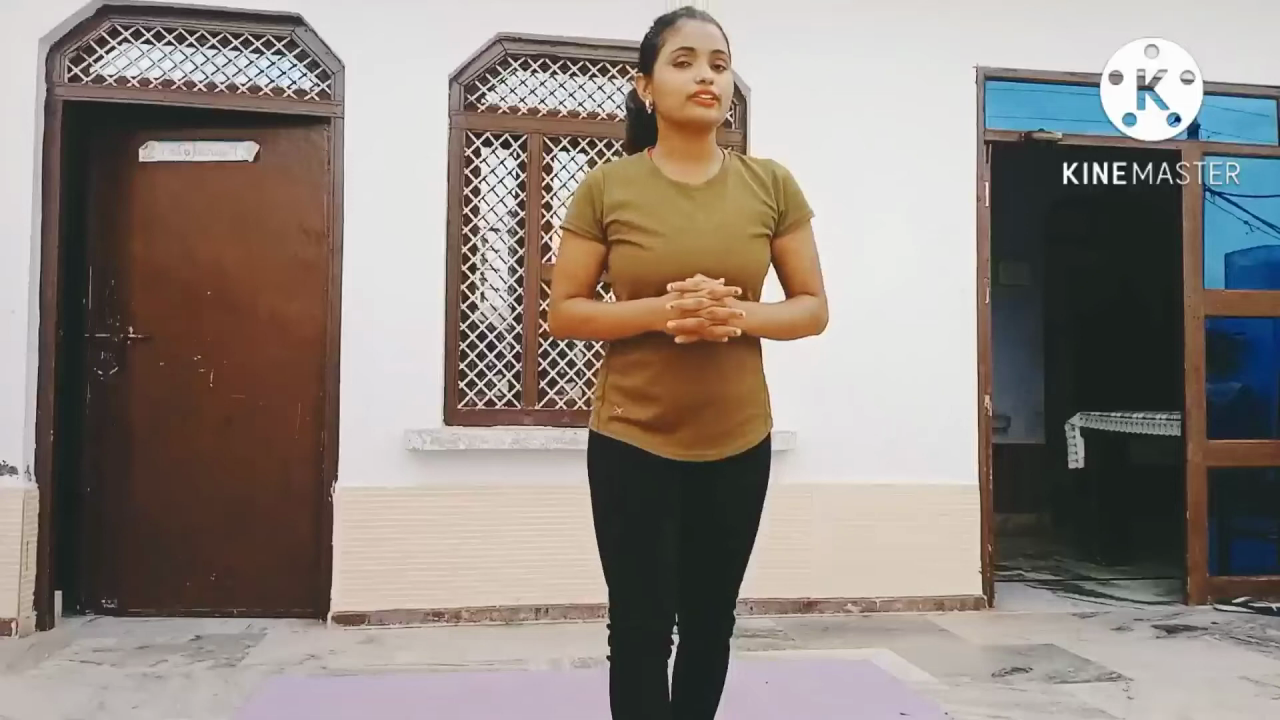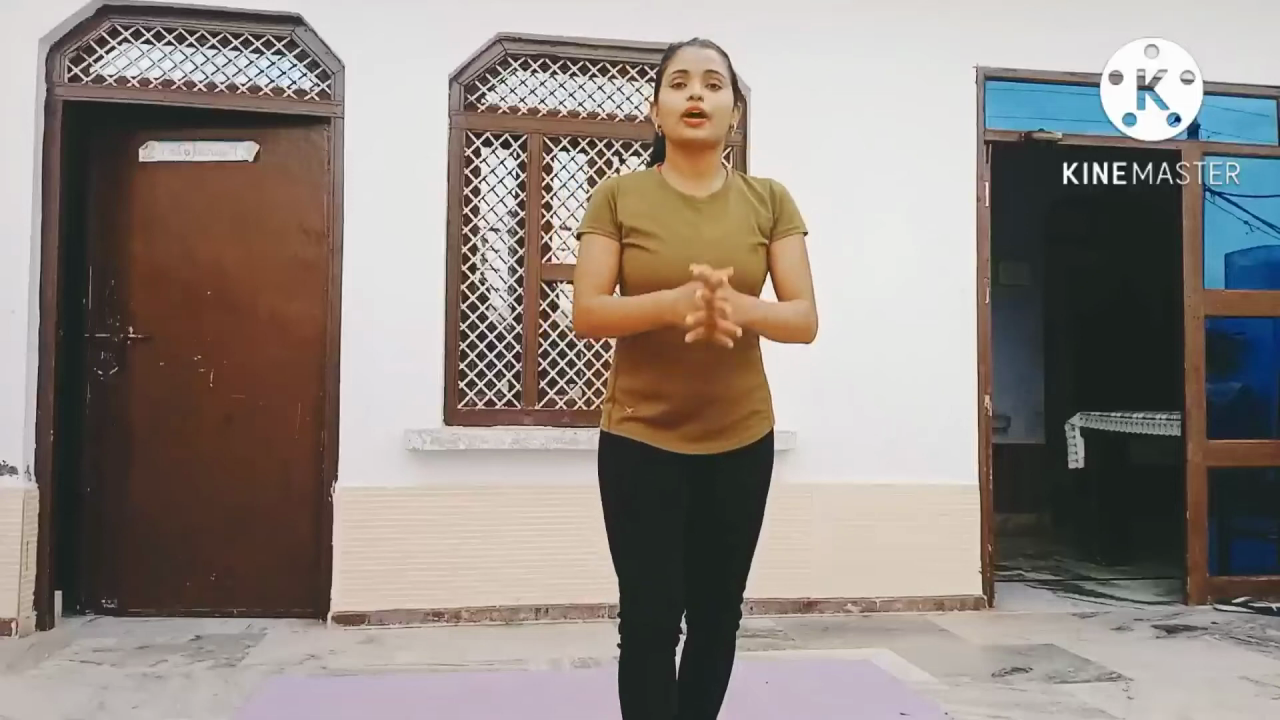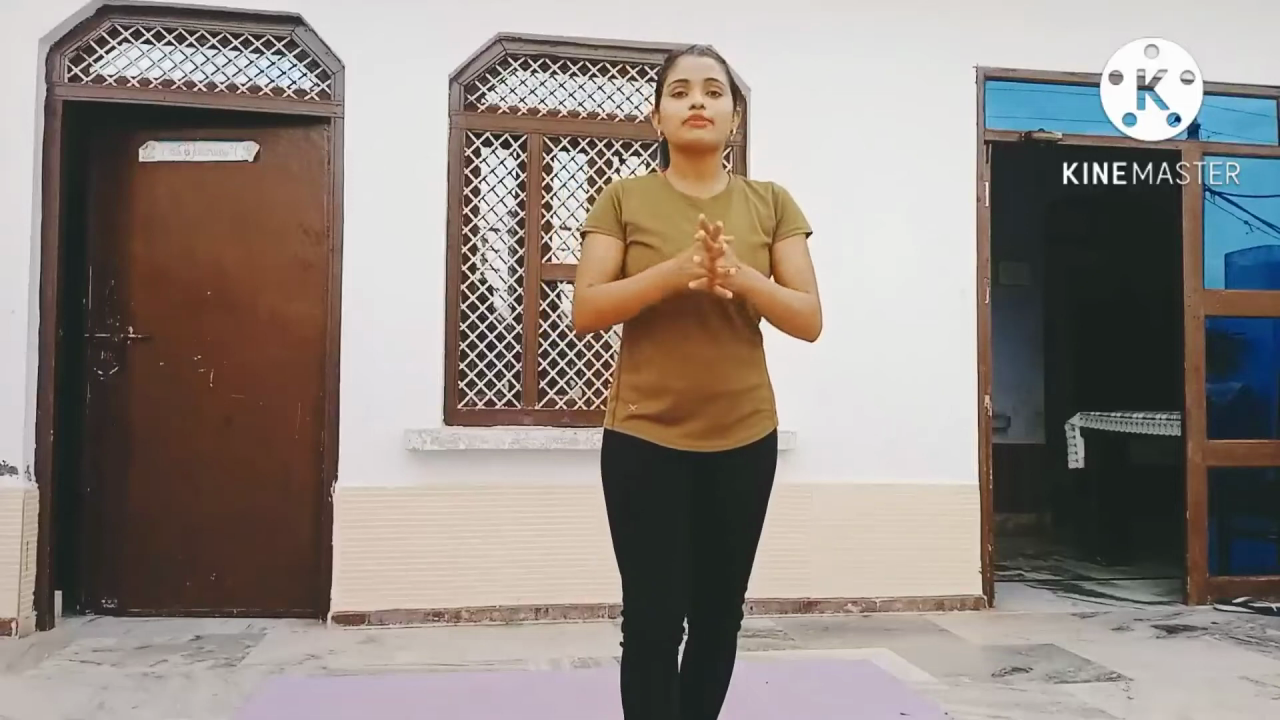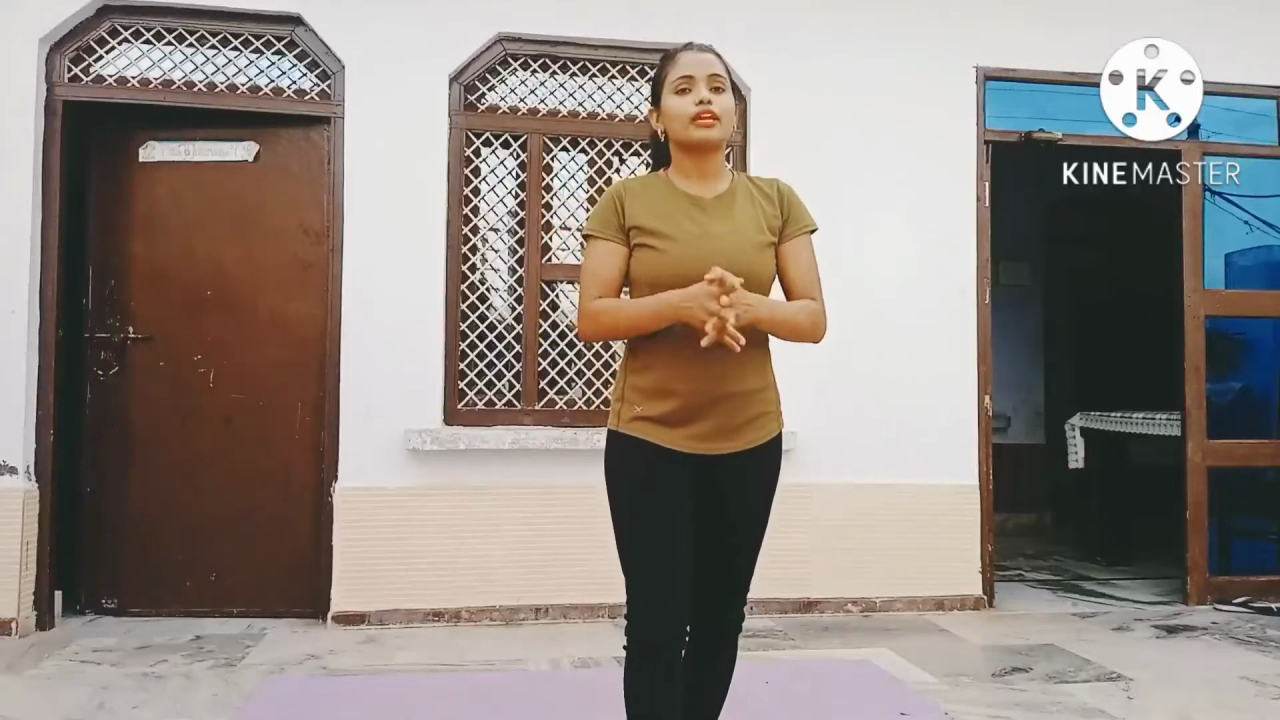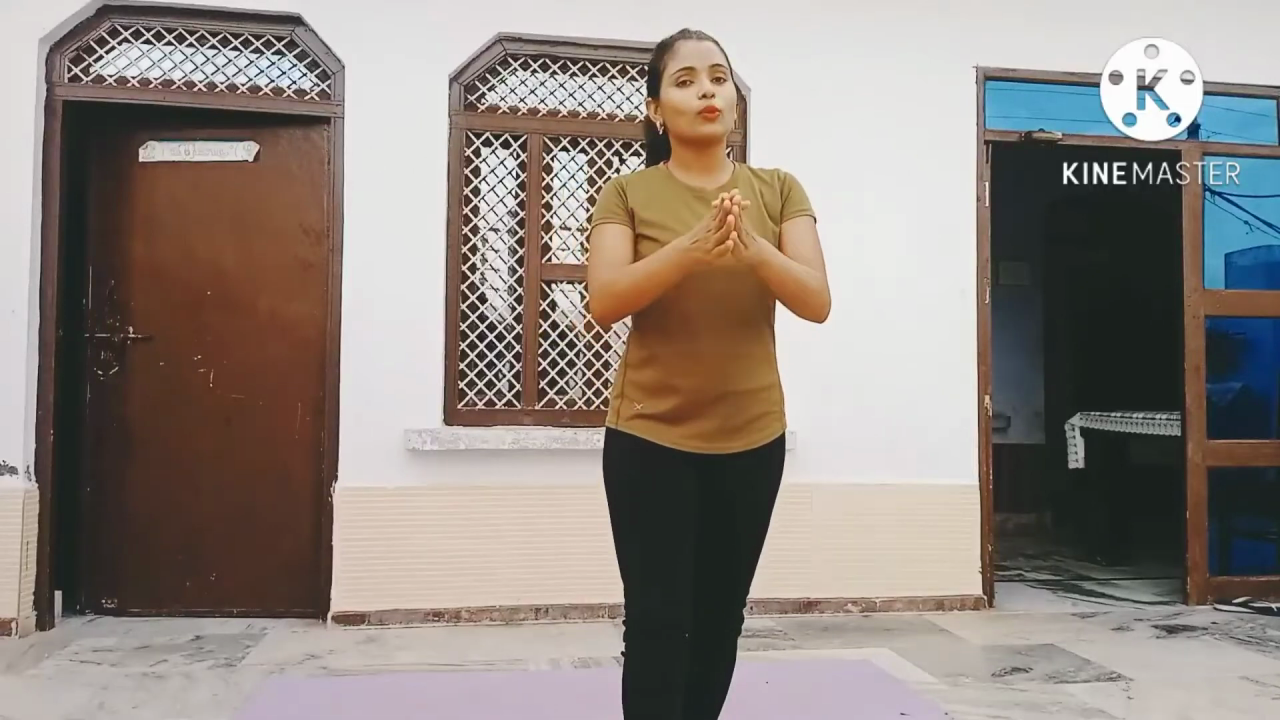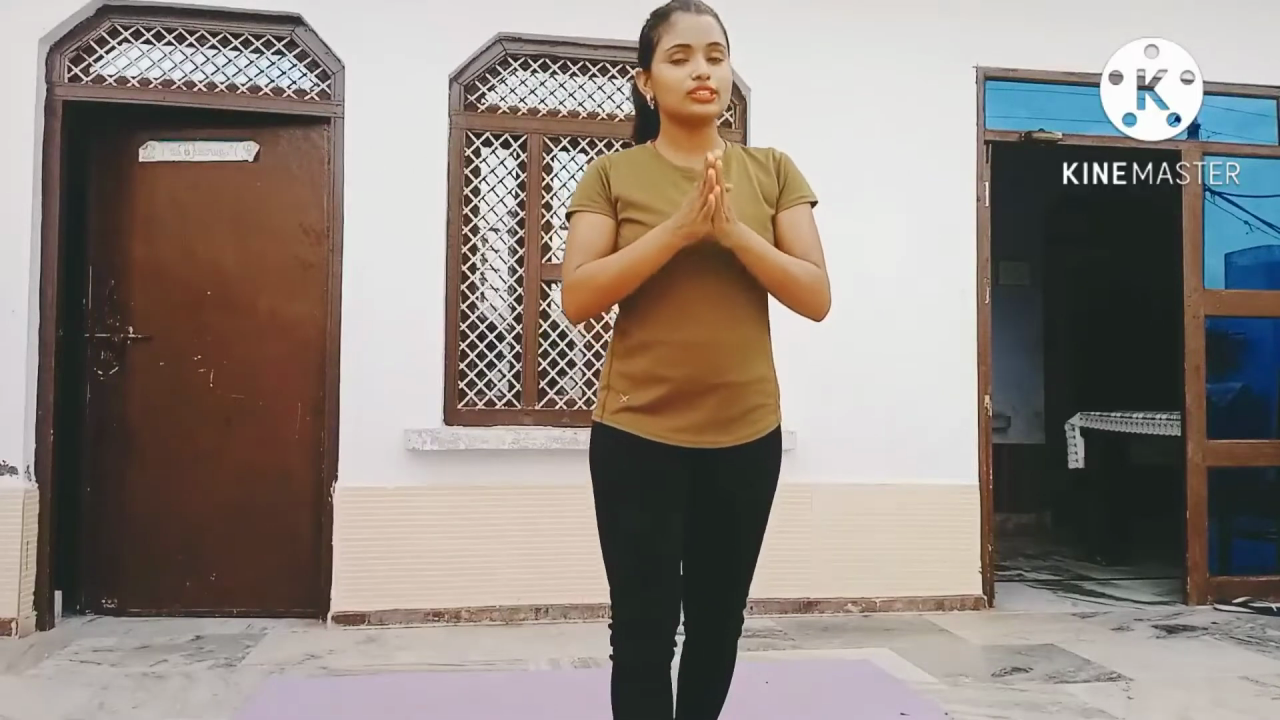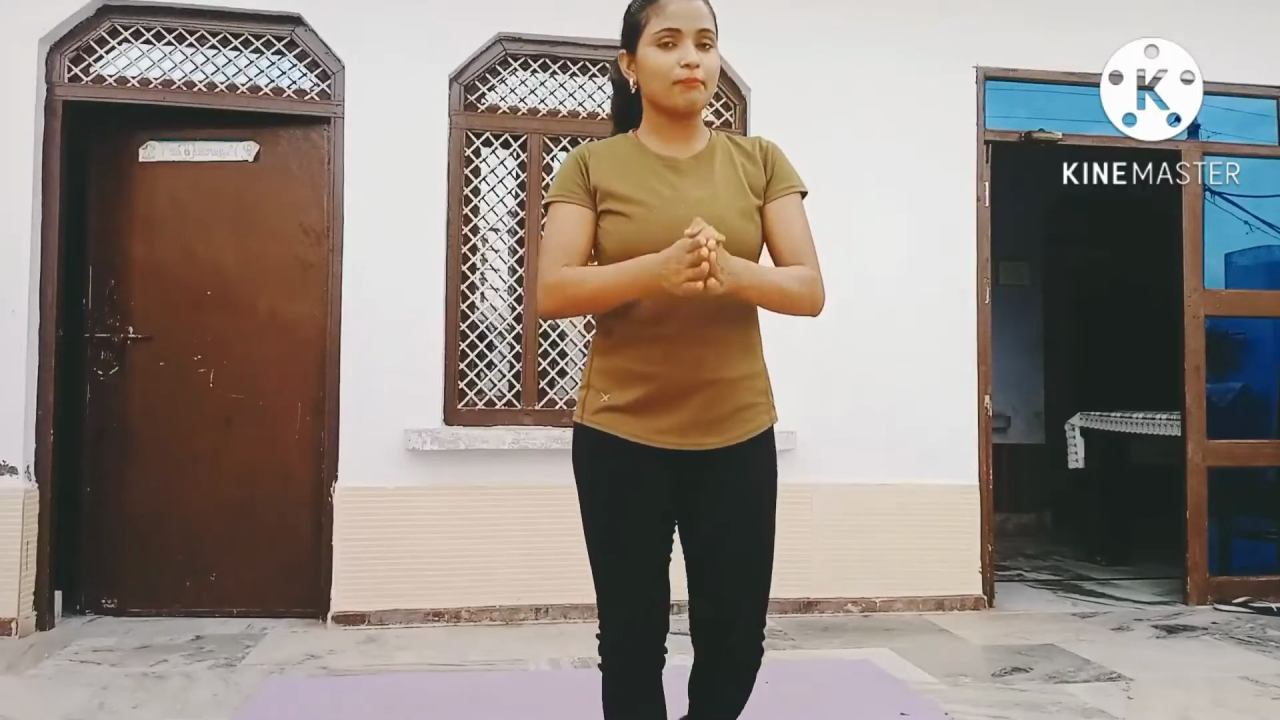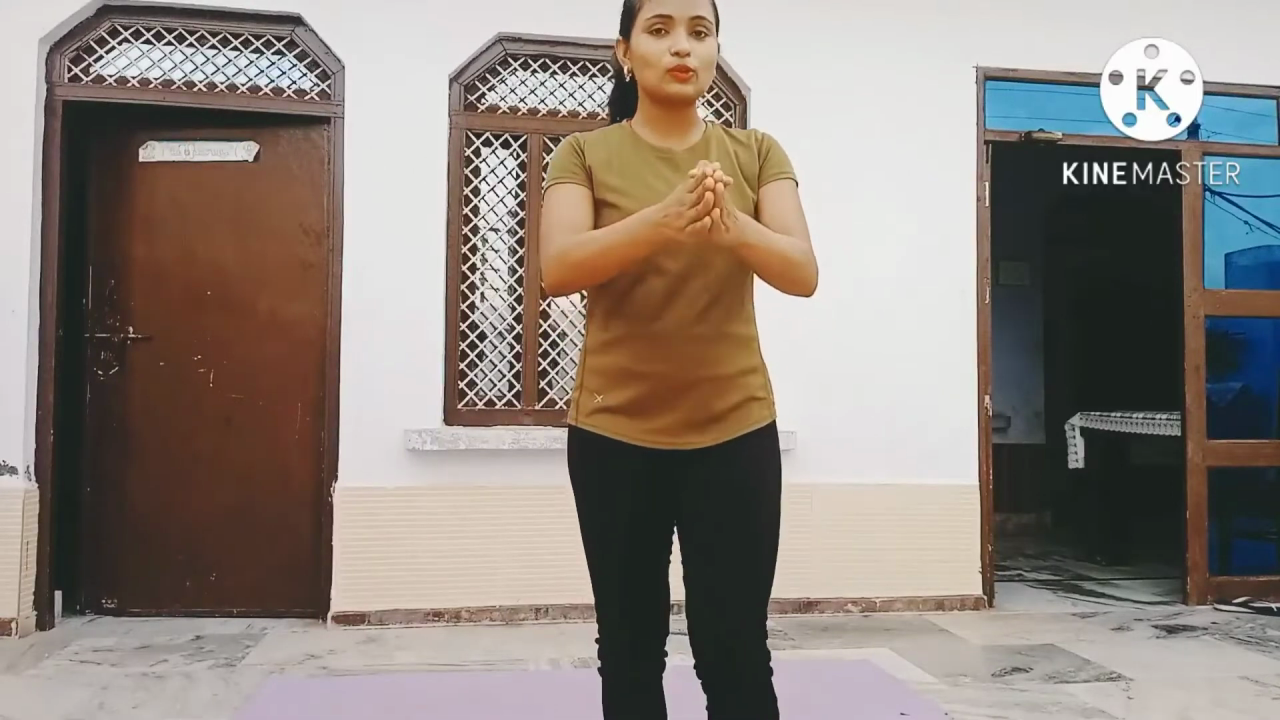
dt=0.3s
person 1, frame 1
left shoulder: (772, 186)
right shoulder: (605, 188)
left elbow: (813, 307)
right elbow: (563, 313)
left wrist: (741, 316)
right wrist: (659, 311)
left hip: (737, 447)
right hip: (631, 443)
left knee: (710, 622)
right knee: (641, 629)
person 1, frame 2
left shoulder: (769, 201)
right shoulder: (617, 197)
left elbow: (804, 318)
right elbow: (586, 314)
left wrist: (737, 307)
right wrist: (677, 302)
left hip: (741, 443)
right hip: (641, 440)
left knee: (717, 616)
right knee: (650, 621)
person 1, frame 3
left shoulder: (772, 203)
right shoulder: (622, 198)
left elbow: (810, 319)
right elbow: (585, 312)
left wrist: (737, 273)
right wrist: (678, 268)
left hip: (744, 440)
right hip: (644, 439)
left knee: (719, 615)
right knee: (653, 620)
person 1, frame 4
left shoulder: (776, 201)
right shoulder: (624, 201)
left elbow: (814, 319)
right elbow: (591, 319)
left wrist: (746, 306)
right wrist: (681, 302)
left hip: (749, 442)
right hip: (648, 441)
left knee: (720, 618)
right knee: (656, 623)
person 1, frame 5
left shoulder: (778, 190)
right shoulder: (626, 193)
left elbow: (818, 302)
right elbow: (602, 302)
left wrist: (751, 245)
right wrist: (693, 245)
left hip: (752, 440)
right hip: (648, 439)
left knee: (719, 621)
right knee: (656, 626)
person 1, frame 6
left shoulder: (772, 172)
right shoulder: (611, 175)
left elbow: (817, 297)
right elbow: (576, 298)
left wrist: (735, 230)
right wrist: (676, 229)
left hip: (746, 436)
right hip: (636, 435)
left knee: (717, 623)
right knee: (643, 632)
person 1, frame 7
left shoulder: (760, 161)
right shoulder: (590, 165)
left elbow: (810, 291)
right elbow: (551, 293)
left wrist: (729, 272)
right wrist: (659, 269)
left hip: (737, 436)
right hip: (620, 436)
left knee: (733, 644)
right knee: (631, 644)
person 1, frame 8
left shoulder: (756, 152)
right shoulder: (584, 154)
left elbow: (803, 273)
right elbow: (556, 269)
left wrist: (727, 219)
right wrist: (668, 216)
left hip: (735, 432)
right hip: (614, 436)
left knee: (735, 654)
right knee: (630, 648)
